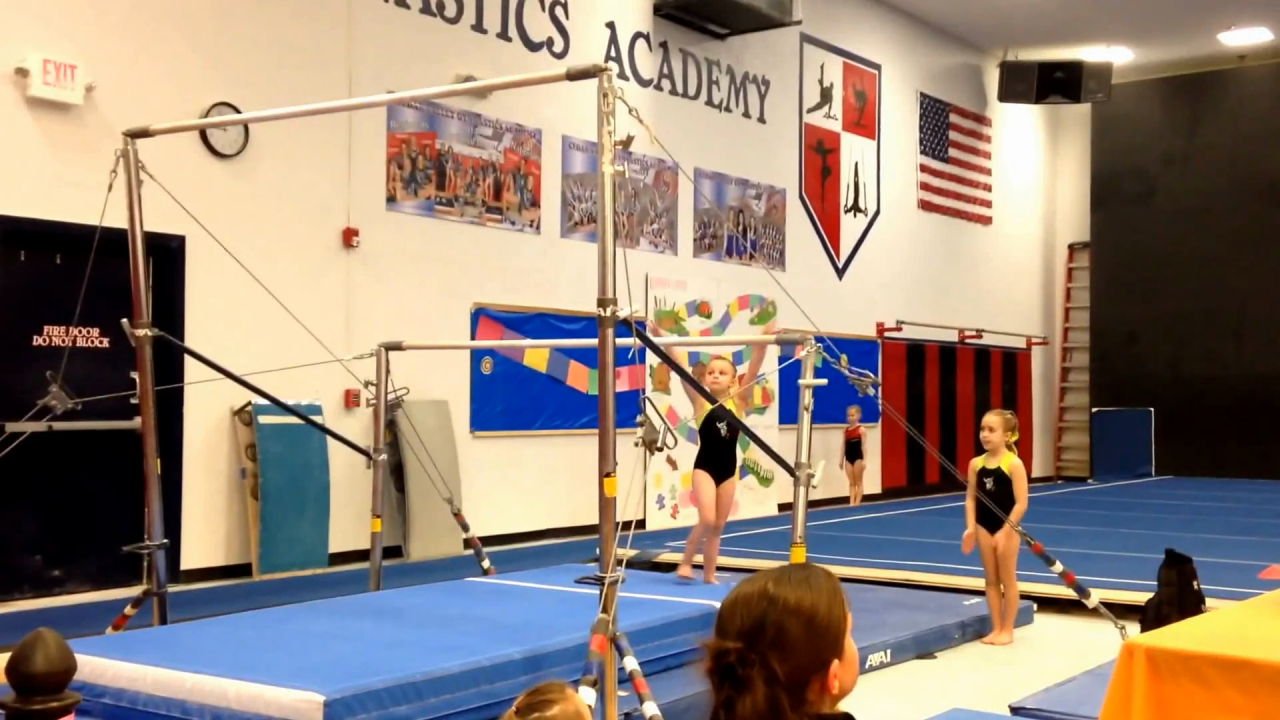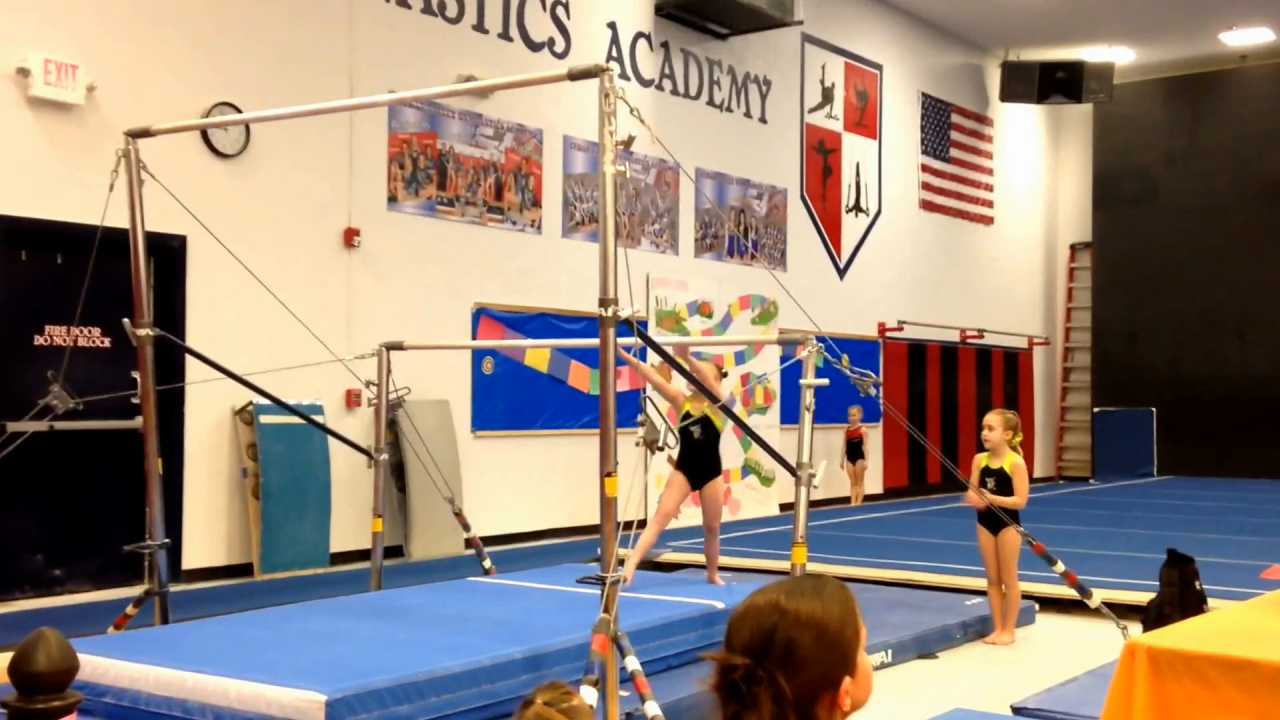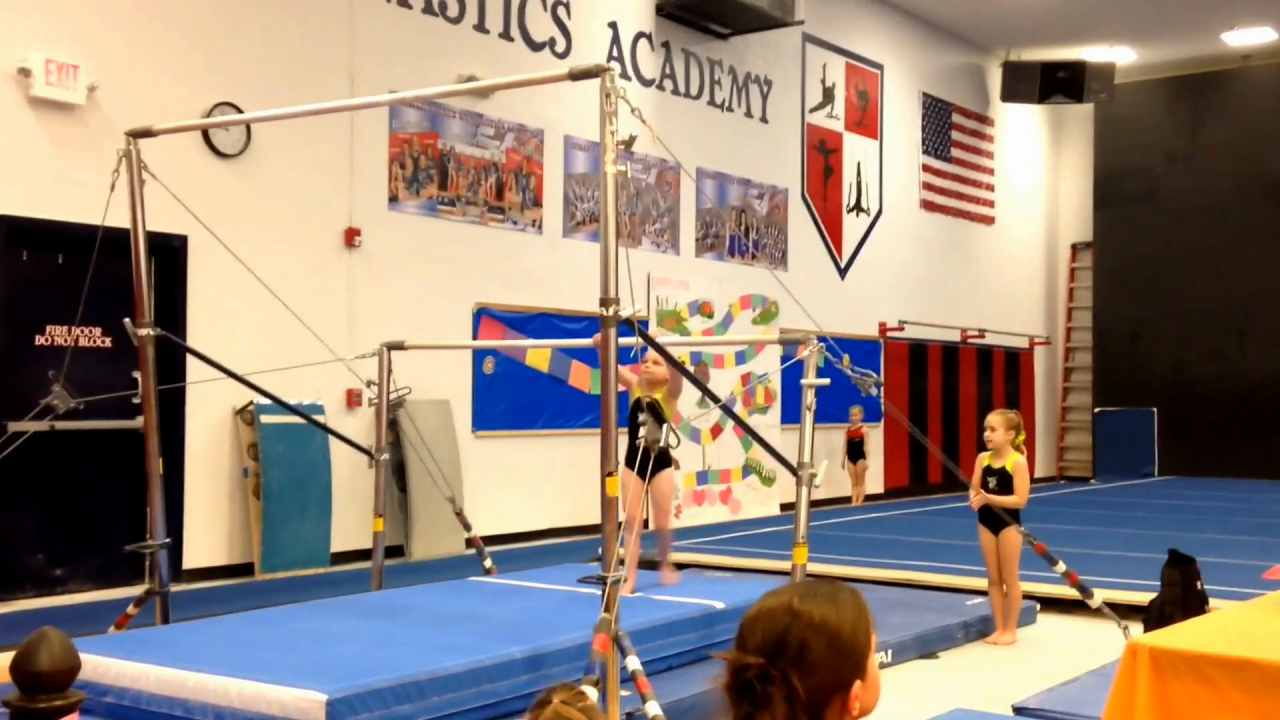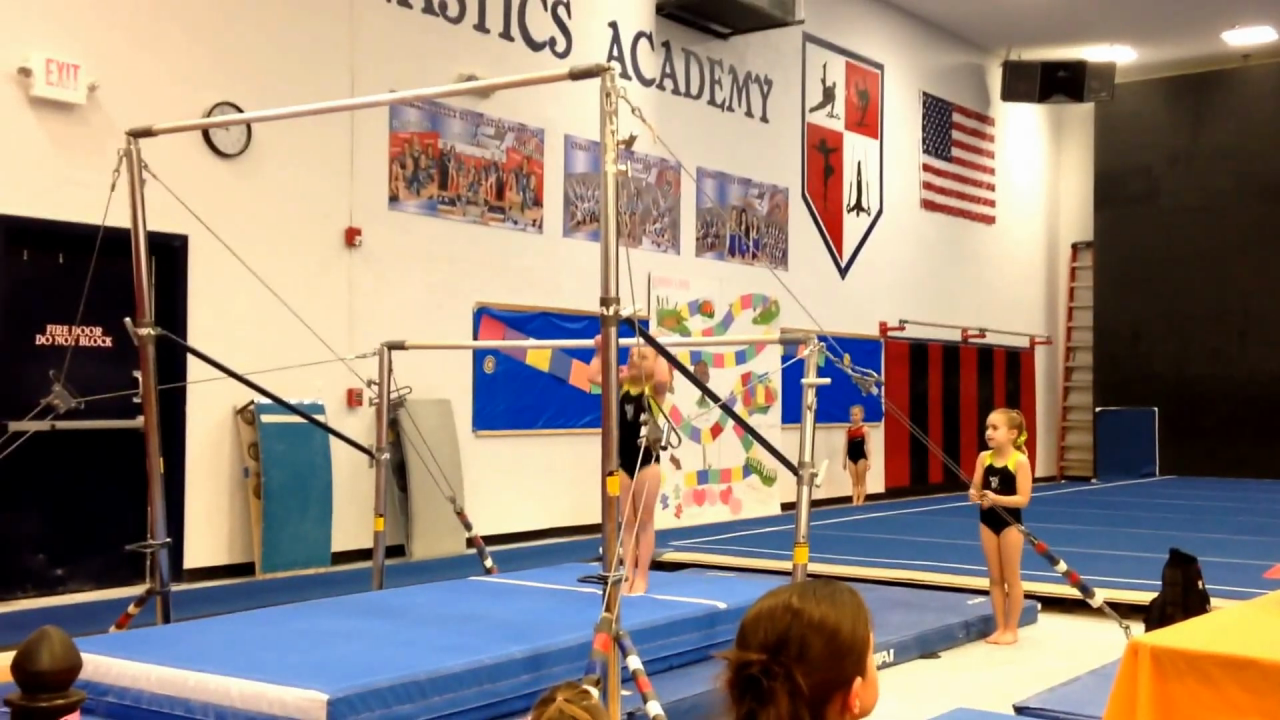
dt=0.4s
person 1, frame 1
left shoulder: (738, 402)
right shoulder: (701, 401)
left elbow: (753, 371)
right elbow: (683, 370)
left wrist: (762, 342)
left hip: (729, 470)
right hip: (705, 468)
left knee: (718, 526)
right knee: (707, 520)
left ankle: (709, 575)
right ankle: (685, 563)
person 1, frame 2
left shoulder: (717, 403)
right shoulder: (681, 400)
left elbow: (708, 380)
right elbow: (653, 377)
left wrist: (688, 358)
right wrist: (625, 355)
left hip: (711, 472)
right hip: (683, 469)
left knee: (712, 526)
right knee: (661, 515)
left ankle: (712, 574)
right ankle: (630, 566)
person 1, frame 3
left shoulder: (670, 393)
right shoulder: (636, 386)
left elbow: (676, 372)
right wrist: (602, 345)
left hip: (660, 464)
right hip: (633, 462)
left knee: (662, 524)
right knee: (632, 521)
left ankle: (665, 564)
right ankle: (629, 578)
person 1, frame 4
left shoulder: (655, 388)
right shoulder: (623, 383)
left elbow: (663, 379)
right elbow: (594, 376)
left wrist: (658, 353)
right wrist: (599, 351)
left hip: (647, 458)
right hip: (623, 459)
left knee: (644, 521)
right knee: (628, 521)
left ankle: (642, 578)
right ankle: (628, 576)
person 2, frame 1
left shoulder: (1014, 464)
right shoulder: (976, 464)
left elbow: (1021, 503)
right elbow: (971, 499)
left wrist: (1006, 532)
right wrist: (970, 527)
left hip: (1005, 527)
right hip: (984, 525)
left knee: (1007, 579)
right knee: (991, 579)
left ankle: (1007, 629)
right ankle: (996, 628)
person 2, frame 2
left shoulder: (1016, 463)
right shoulder: (980, 459)
left elbow: (1021, 500)
right elbow: (974, 491)
left wrist: (993, 499)
right wrist: (974, 498)
left hip: (1008, 524)
right hip: (986, 523)
left knee: (1009, 578)
right knee: (992, 578)
left ankle: (1009, 629)
right ankle: (998, 627)
person 2, frame 3
left shoulder: (1018, 462)
right shoulder: (983, 458)
left elbow: (1020, 499)
right elbow: (976, 488)
left wrist: (990, 498)
right wrist: (975, 496)
left hip: (1008, 524)
right hip: (986, 522)
left knee: (1010, 578)
right knee: (993, 578)
left ankle: (1010, 629)
right ankle: (999, 627)
person 2, frame 4
left shoulder: (1020, 461)
right shoulder: (984, 458)
left elbow: (1023, 498)
right elbow: (975, 488)
left wrist: (997, 499)
right wrist: (975, 495)
left hip: (1010, 523)
right hip: (988, 522)
left knee: (1011, 578)
right knee: (995, 578)
left ankle: (1012, 629)
right ankle: (1000, 627)
